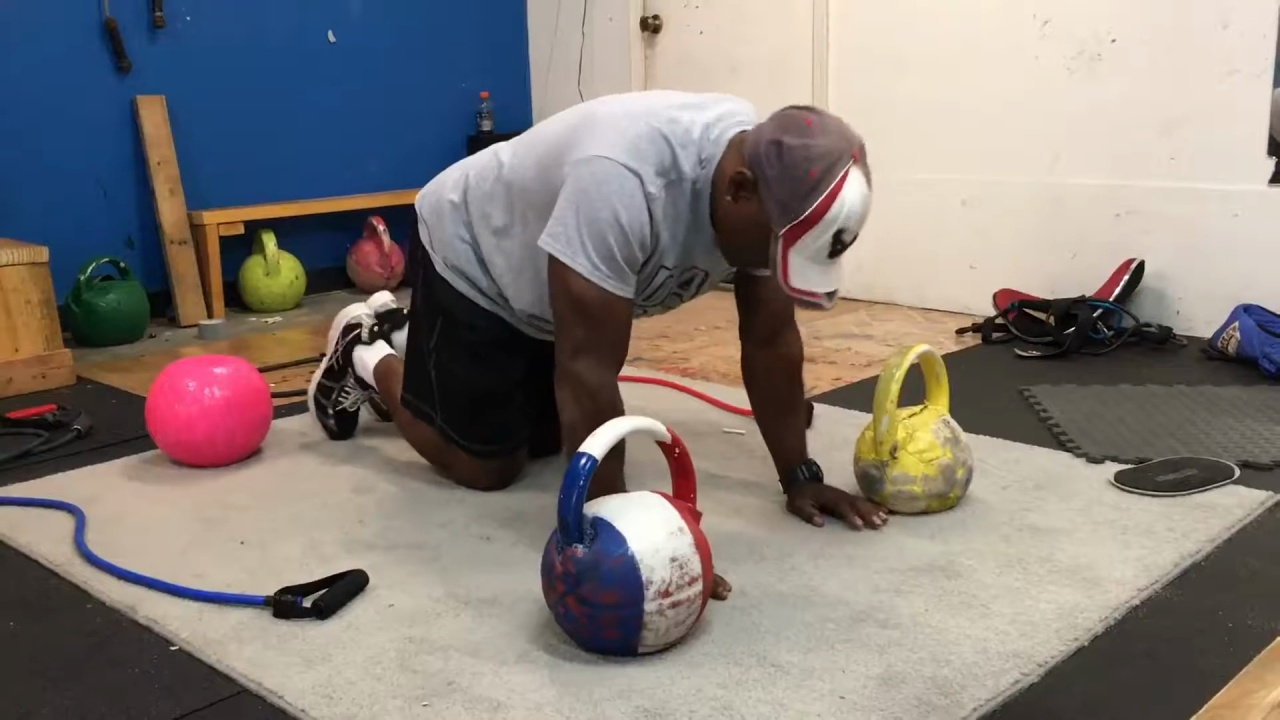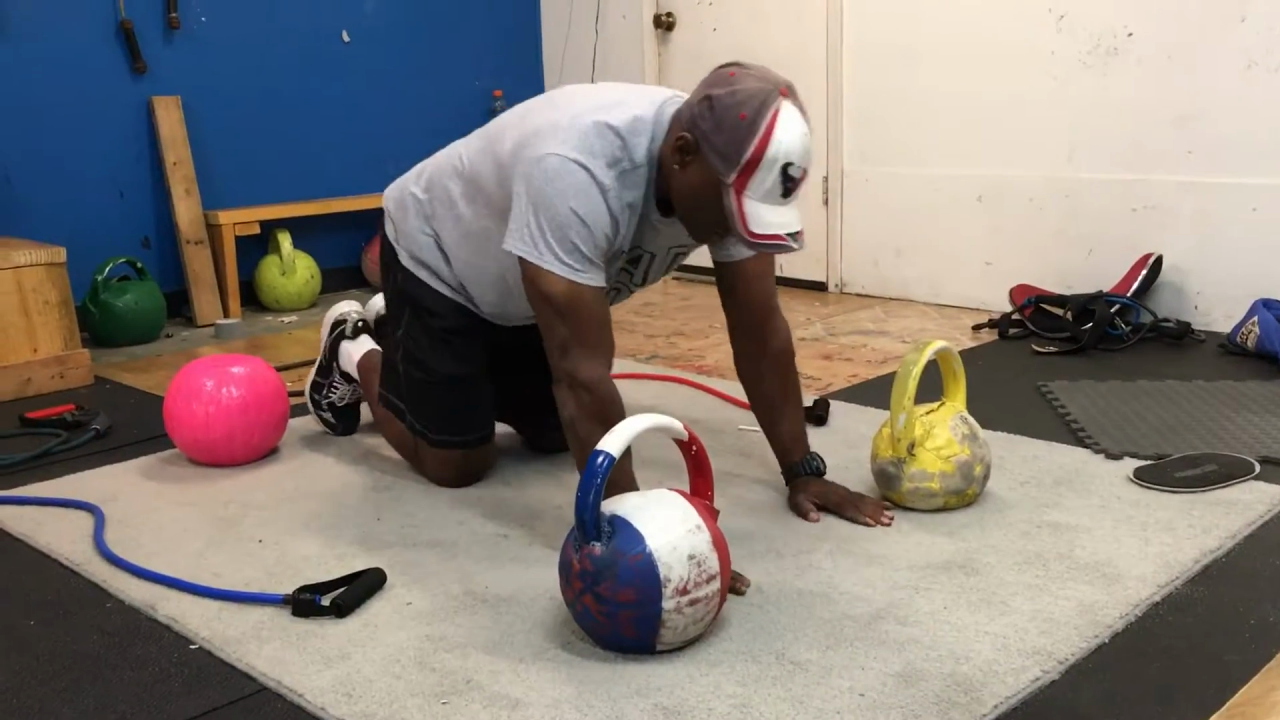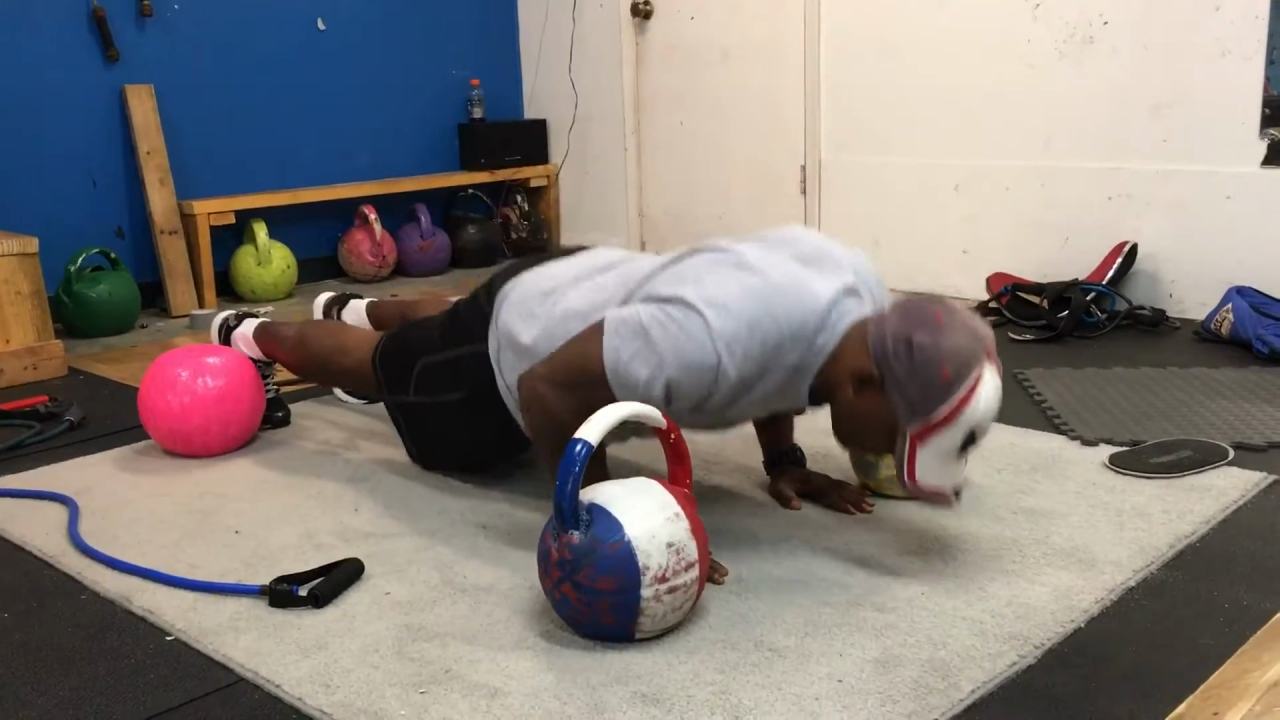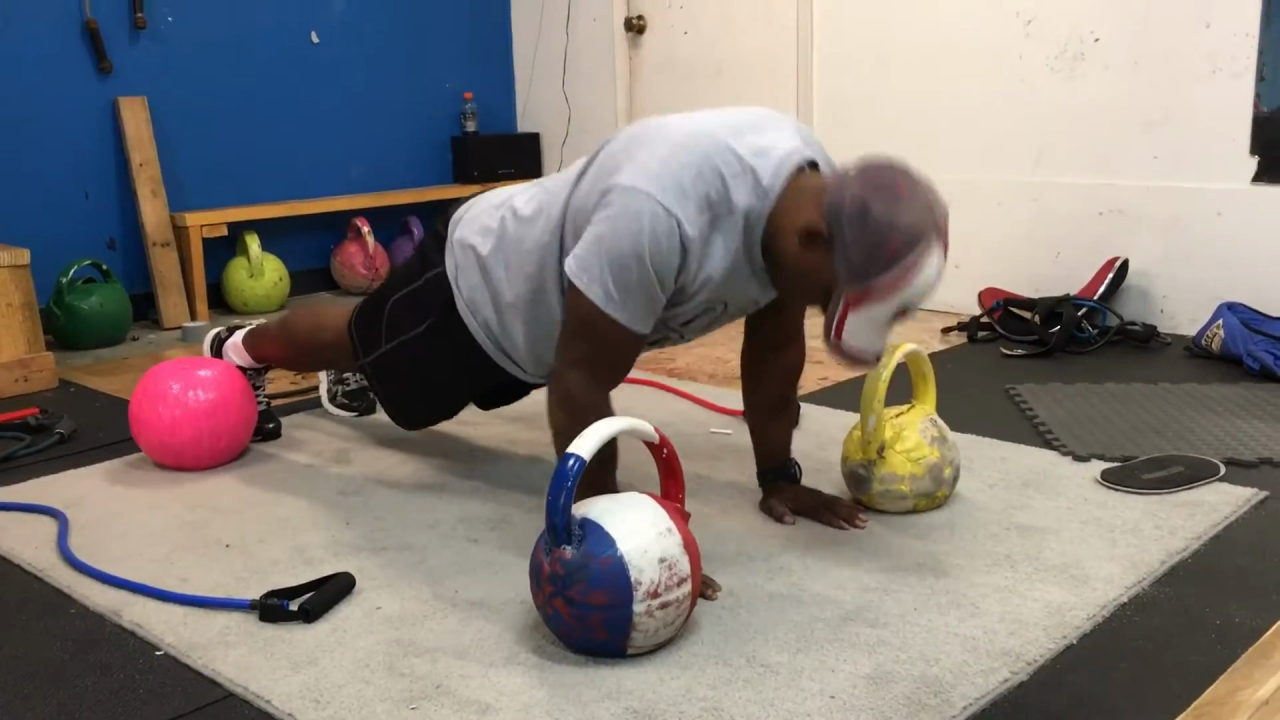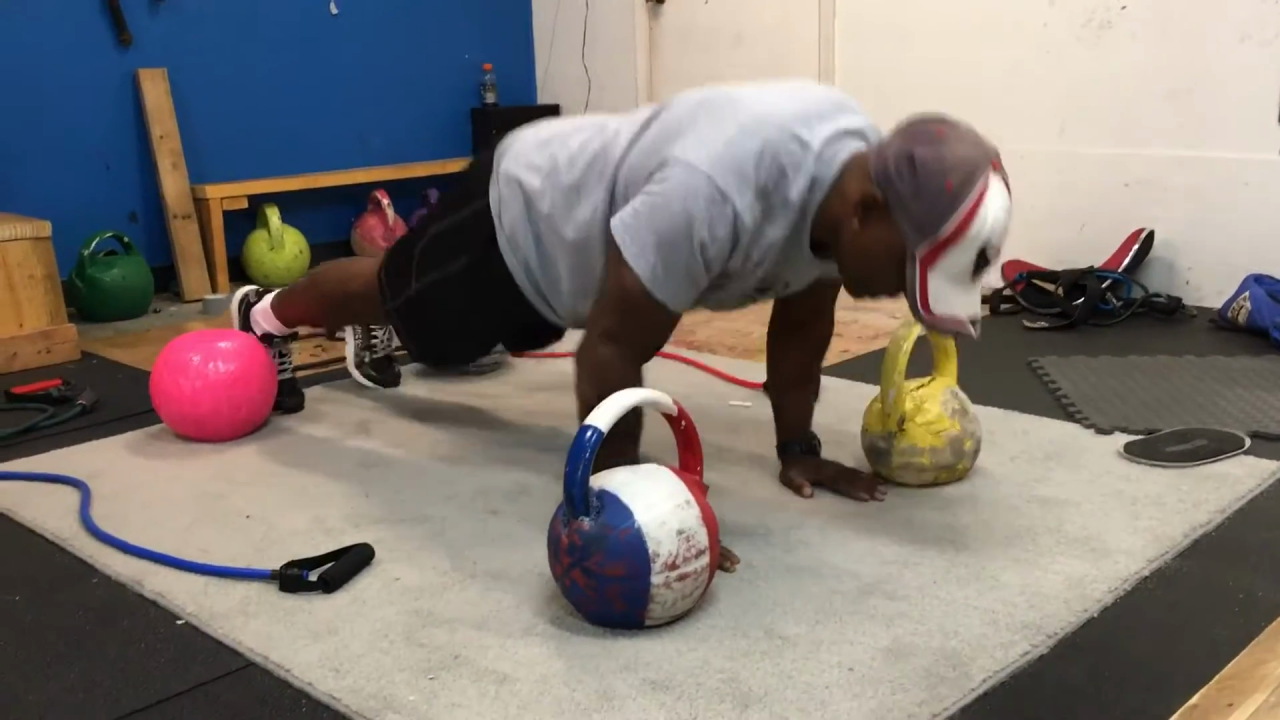
dt=1s
person 1, frame 1
left shoulder: (773, 181)
right shoulder: (623, 180)
left elbow: (770, 341)
right elbow: (588, 373)
left wrist: (801, 478)
left hip: (543, 283)
right hip: (471, 253)
left knee: (546, 440)
right knee: (486, 466)
left ankle: (399, 333)
right ankle: (366, 357)
person 1, frame 2
left shoulder: (729, 171)
right shoulder: (577, 172)
left elbow: (760, 330)
right elbow: (582, 371)
left wrist: (803, 470)
left hip: (520, 287)
right hip: (435, 256)
left knee: (553, 435)
right knee: (456, 463)
left ankle: (397, 330)
right ankle: (355, 351)
person 1, frame 3
left shoulder: (861, 301)
right shoulder: (712, 338)
right elbow: (548, 394)
left wrist: (783, 461)
left hip: (586, 292)
right hip: (521, 358)
left knee: (444, 329)
right knee: (384, 371)
left ankle: (355, 312)
right ankle: (250, 336)
person 1, frame 4
left shoulder: (810, 209)
right shoulder: (663, 209)
left elbow: (775, 344)
right elbow: (581, 385)
left wrist: (779, 478)
left hip: (545, 301)
right hip: (480, 283)
right knee: (366, 343)
left ankle: (346, 379)
right ankle: (240, 351)
person 1, frame 5
left shoulder: (858, 172)
right shoulder: (716, 189)
left elbow: (799, 310)
right elbow: (611, 351)
left wrist: (797, 449)
left hip: (593, 210)
right hip: (525, 209)
left knee: (430, 296)
right knee: (391, 295)
left ankle: (365, 341)
right ankle: (266, 311)
